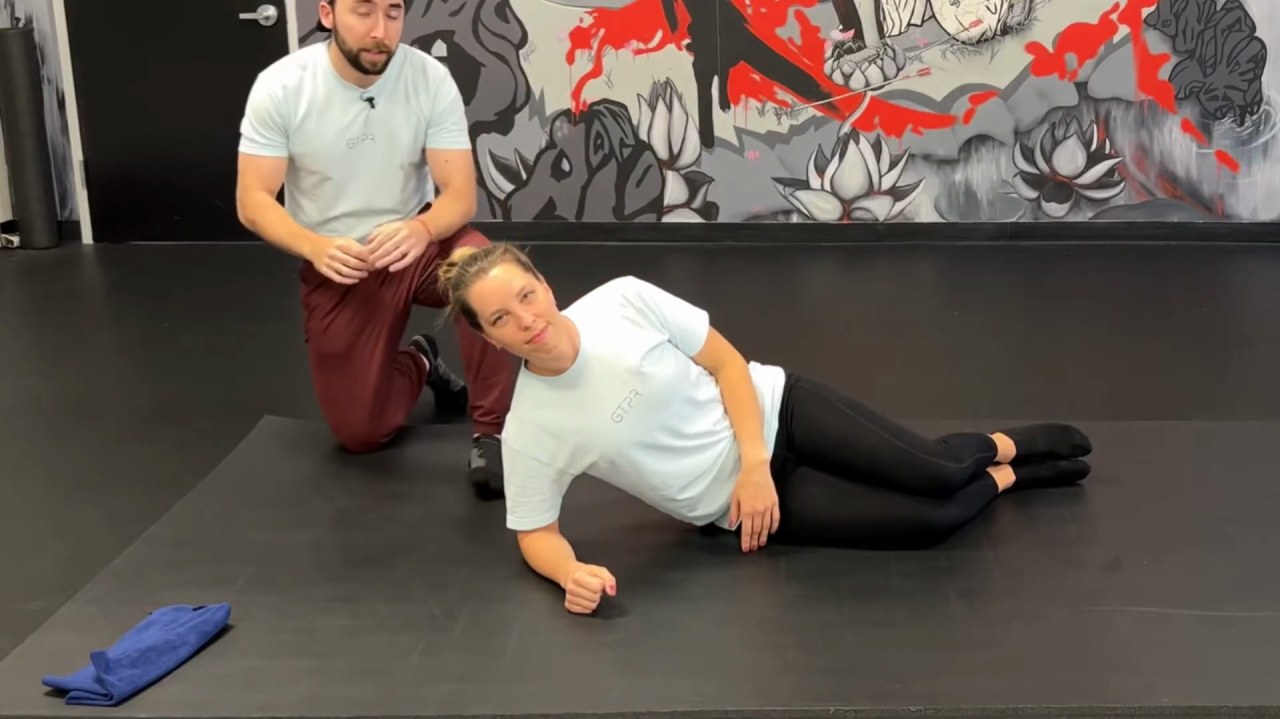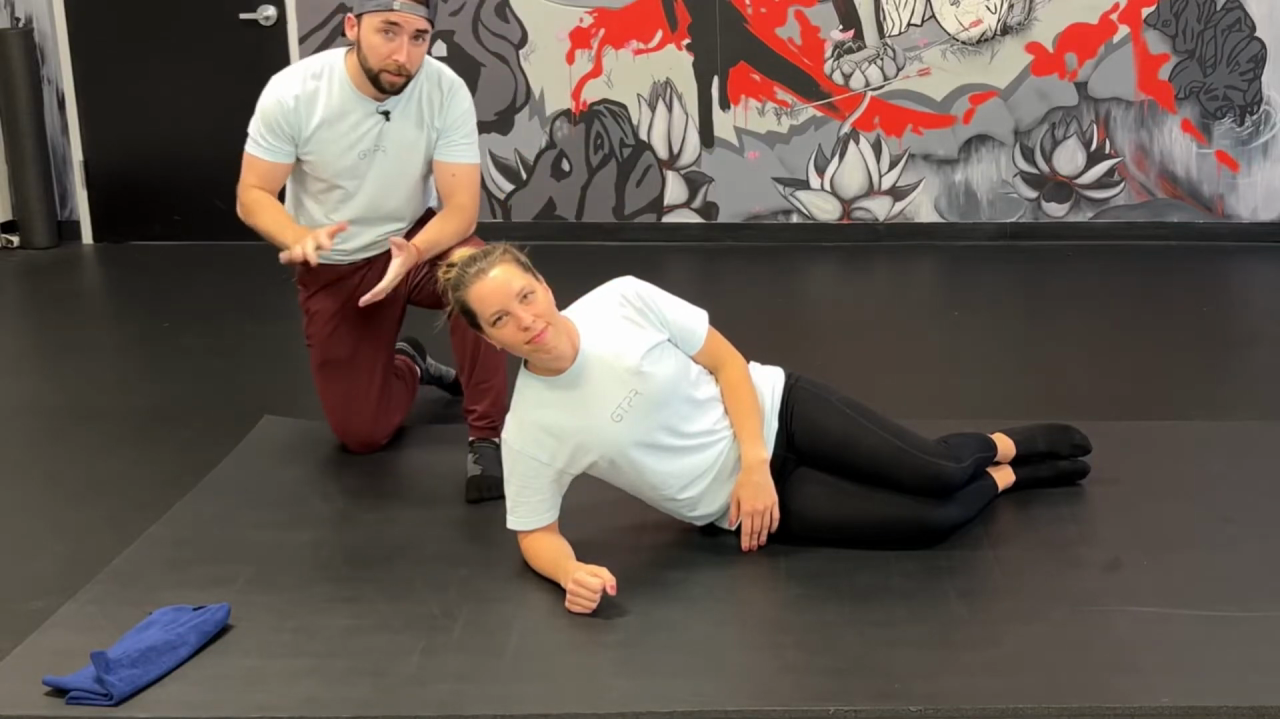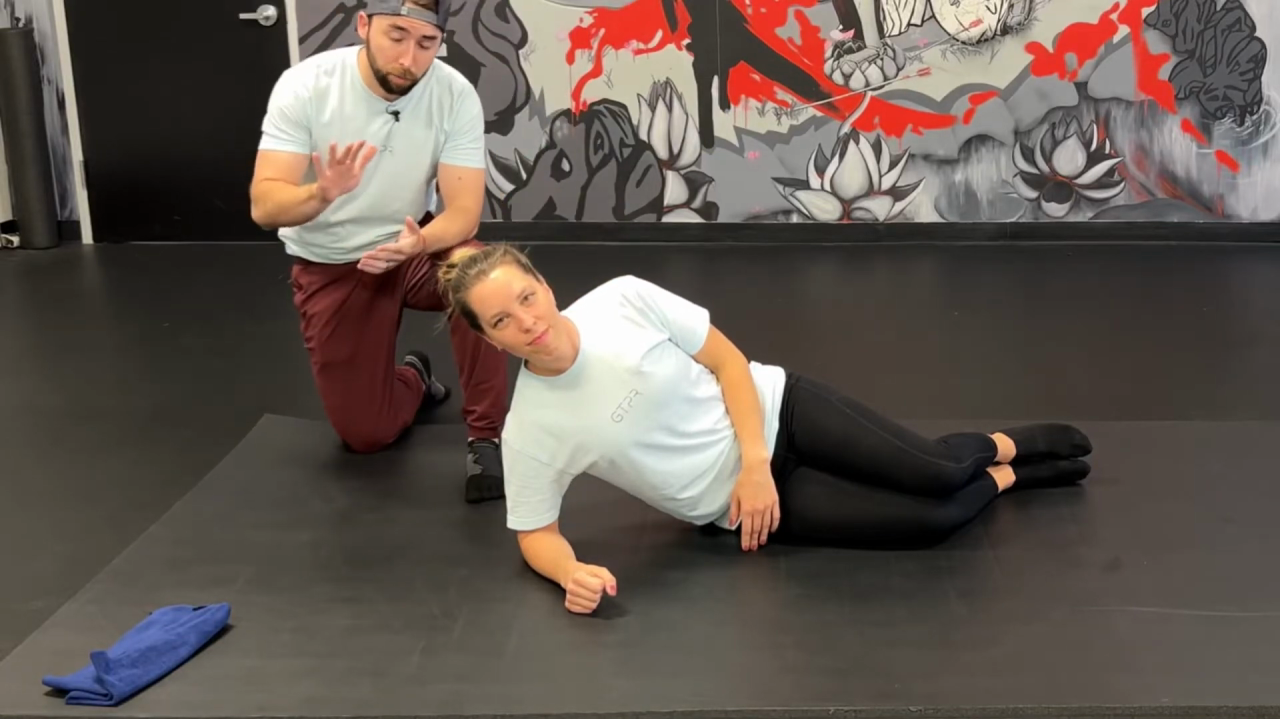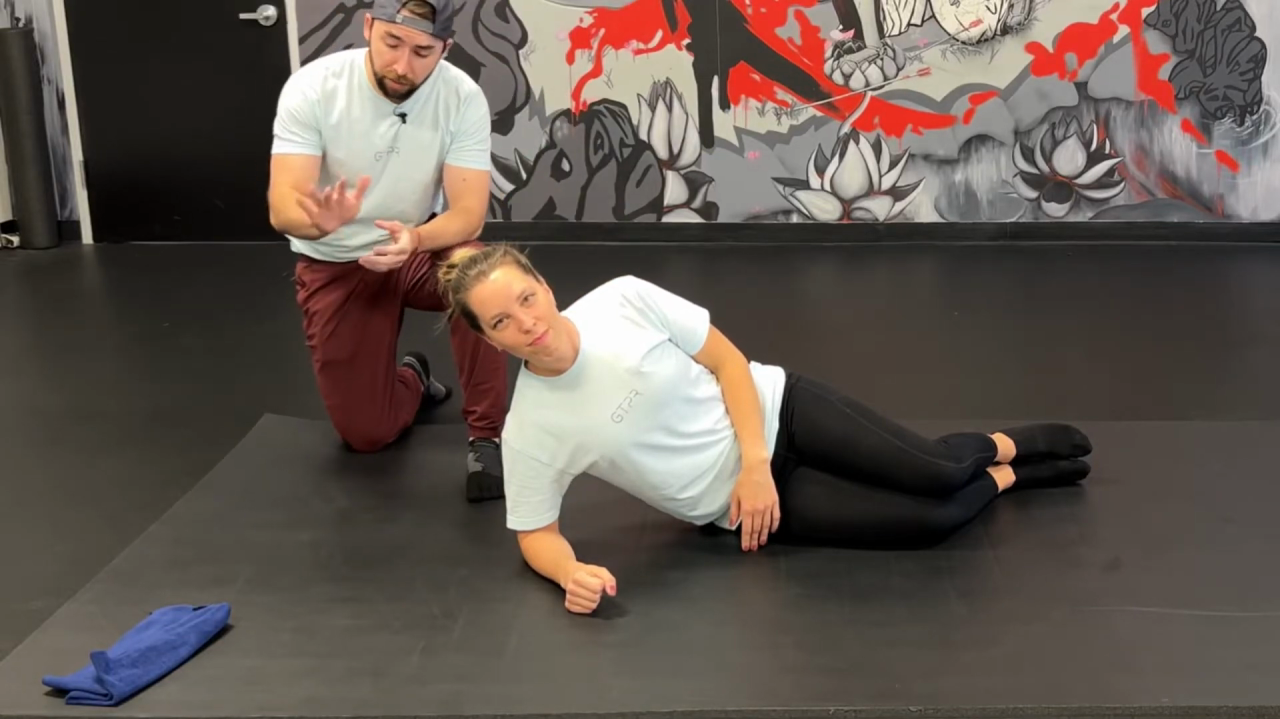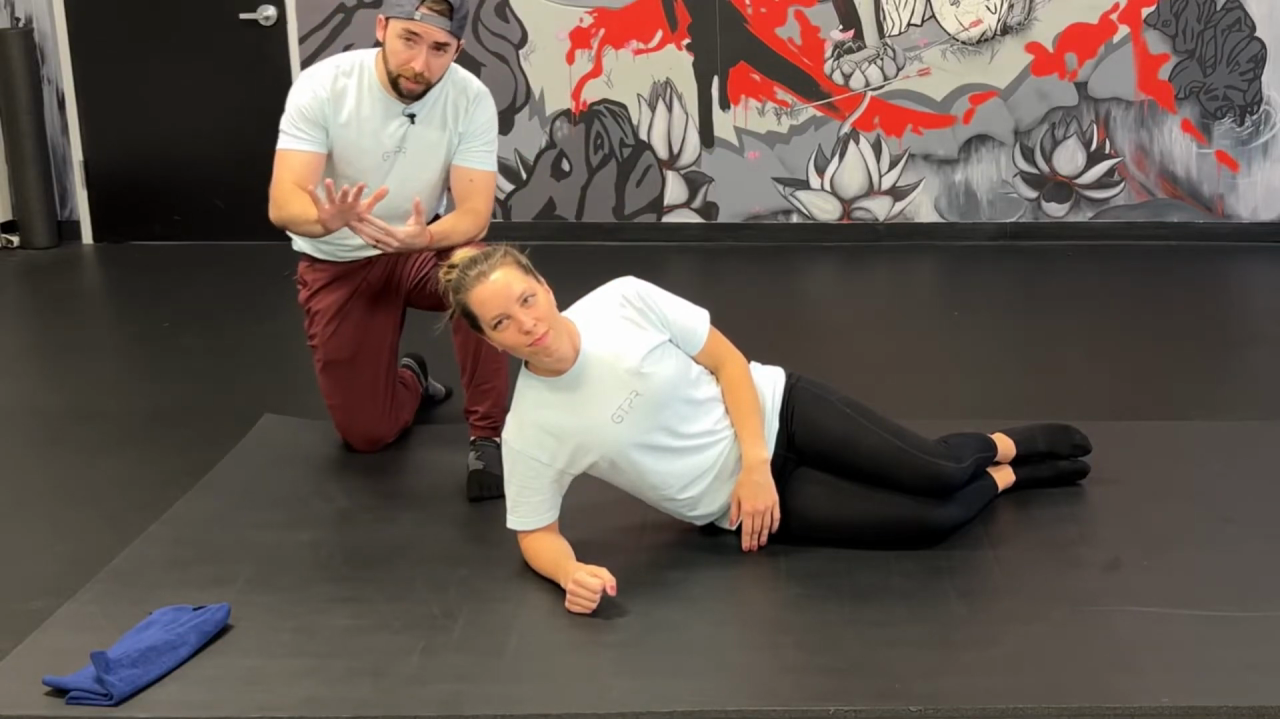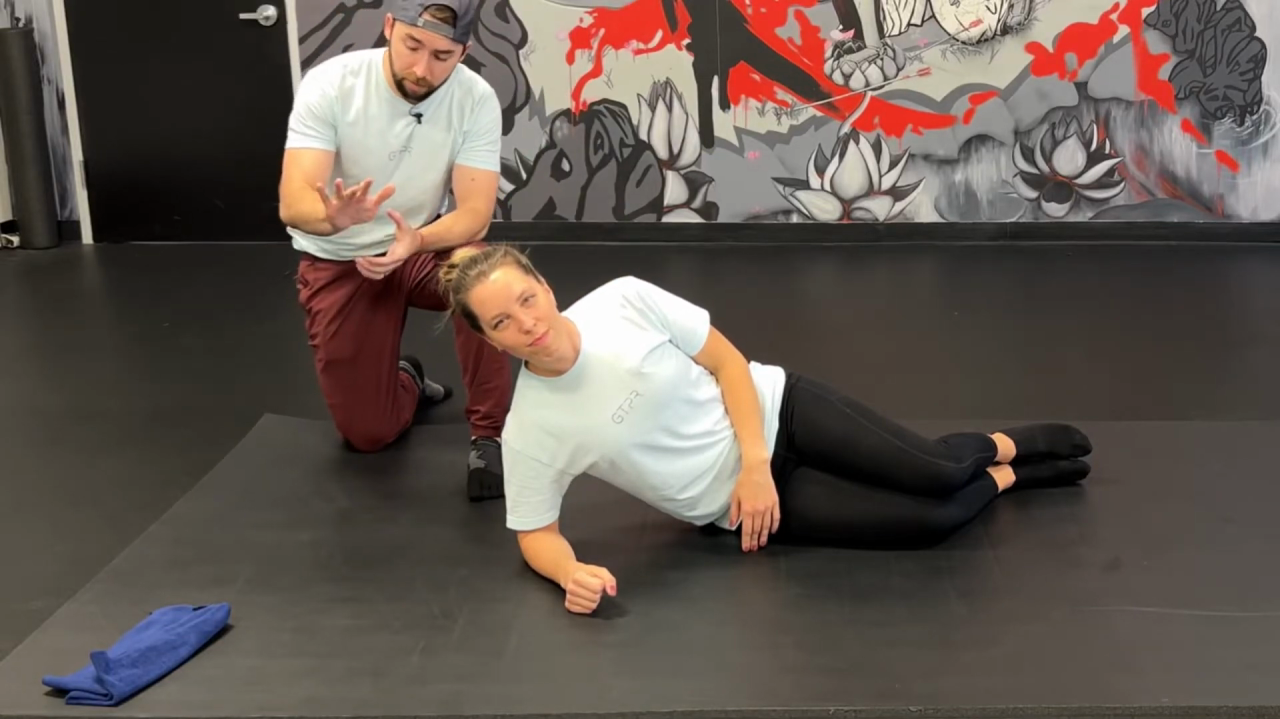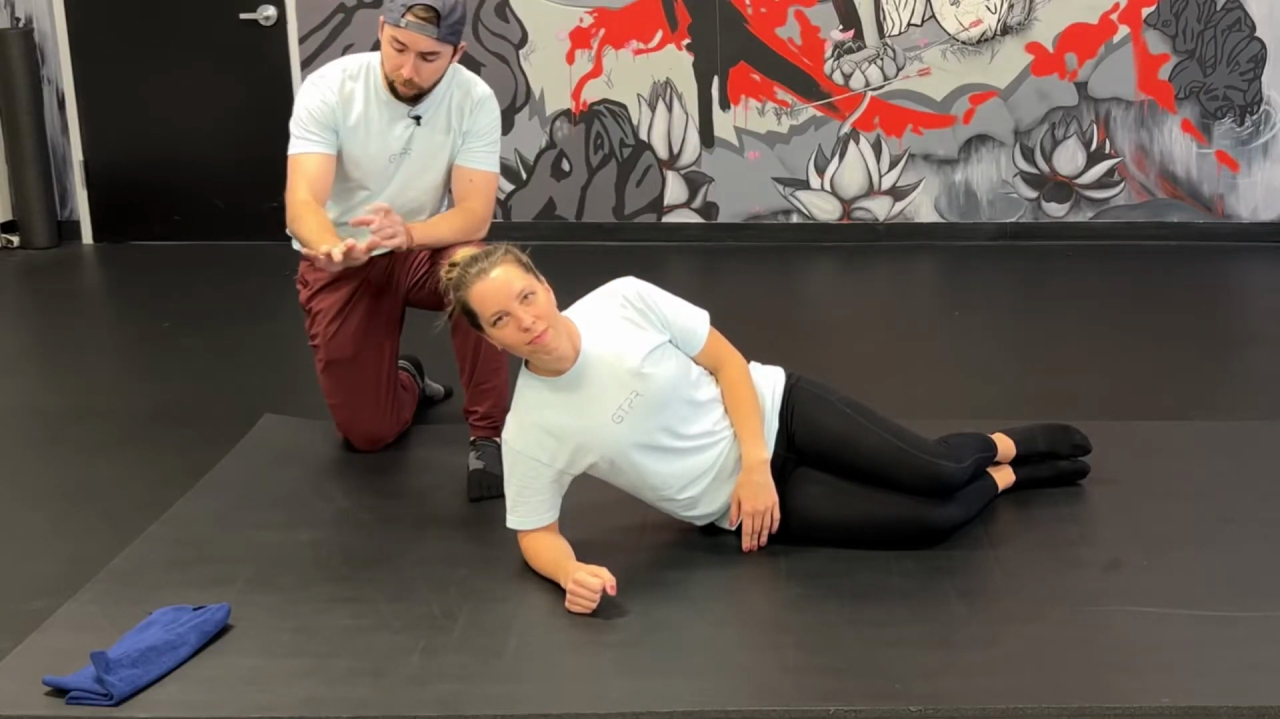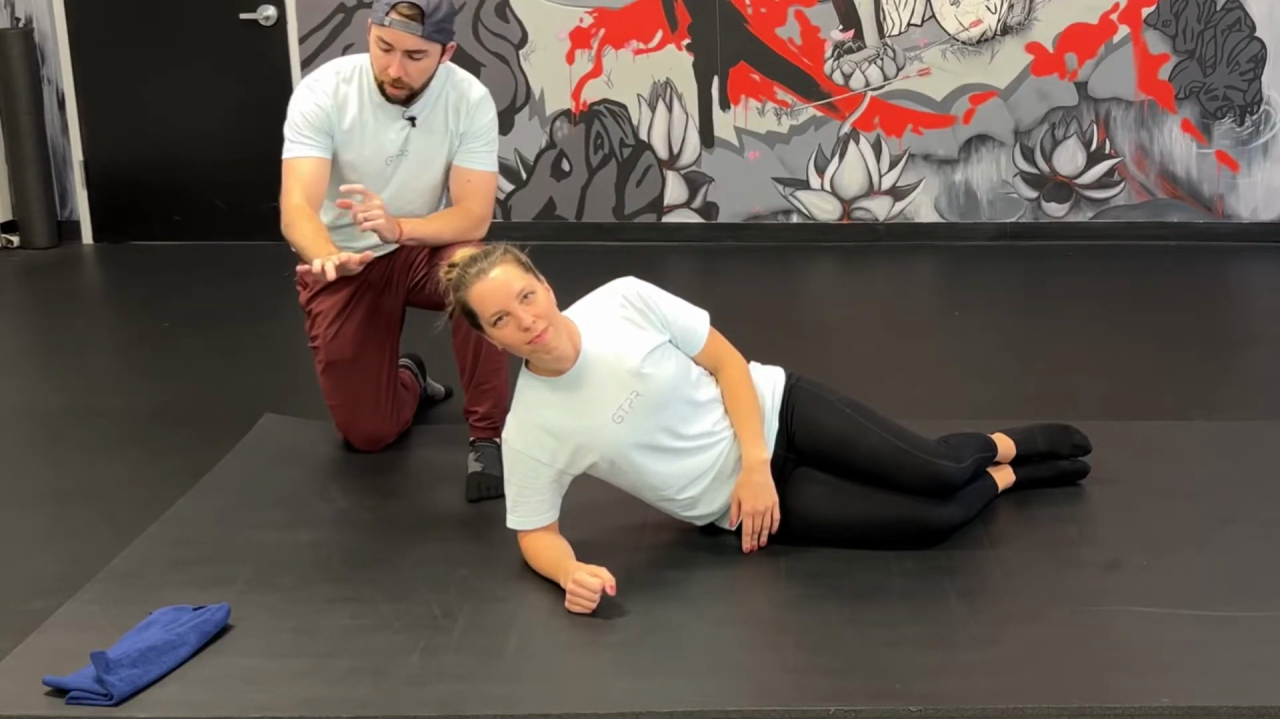
dt=0.4s
person 1, frame 1
left shoulder: (624, 298)
right shoulder: (528, 431)
left elbow: (729, 364)
right elbow: (535, 533)
left wrist: (755, 463)
right wrist: (570, 573)
left hip: (771, 410)
right hip: (728, 500)
left knee: (936, 472)
right knee: (931, 522)
left ankle: (1007, 445)
right ankle: (1005, 479)
person 1, frame 2
left shoulder: (623, 298)
right shoulder: (529, 431)
left elbow: (728, 363)
right elbow: (536, 533)
left wrist: (754, 462)
right wrist: (570, 573)
left hip: (772, 409)
right hip: (730, 497)
left knee: (935, 471)
right knee: (929, 522)
left ankle: (1007, 444)
right ankle: (1005, 478)
person 1, frame 3
left shoulder: (623, 298)
right shoulder: (528, 431)
left elbow: (729, 362)
right elbow: (535, 533)
left wrist: (754, 462)
right wrist: (570, 573)
left hip: (772, 410)
right hip: (728, 499)
left knee: (935, 472)
right knee: (930, 523)
left ankle: (1006, 444)
right ankle: (1004, 479)
person 1, frame 4
left shoulder: (624, 298)
right shoulder: (529, 431)
left elbow: (729, 361)
right elbow: (536, 533)
left wrist: (755, 462)
right wrist: (569, 573)
left hip: (773, 408)
right hip: (730, 500)
left knee: (936, 470)
right knee: (930, 522)
left ankle: (1007, 444)
right ankle: (1004, 478)
person 1, frame 5
left shoulder: (624, 298)
right shoulder: (529, 431)
left elbow: (729, 362)
right elbow: (535, 534)
left wrist: (754, 463)
right wrist: (570, 574)
left hip: (771, 410)
right hip: (727, 499)
left knee: (935, 473)
right knee: (930, 522)
left ankle: (1005, 445)
right ankle: (1003, 479)
person 1, frame 6
left shoulder: (625, 299)
right shoulder: (529, 431)
left elbow: (729, 363)
right elbow: (536, 534)
left wrist: (755, 462)
right wrist: (570, 573)
left hip: (772, 409)
right hip: (730, 498)
left knee: (936, 472)
right knee: (930, 523)
left ankle: (1007, 444)
right ankle: (1005, 479)
person 1, frame 7
left shoulder: (624, 298)
right shoulder: (528, 430)
left elbow: (729, 362)
right elbow: (535, 533)
left wrist: (754, 462)
right wrist: (570, 572)
left hip: (772, 409)
right hip: (726, 497)
left knee: (935, 473)
right knee: (930, 522)
left ankle: (1006, 444)
right ankle: (1005, 479)
person 1, frame 8
left shoulder: (624, 298)
right shoulder: (528, 431)
left elbow: (728, 363)
right elbow: (536, 533)
left wrist: (754, 463)
right wrist: (570, 573)
left hip: (771, 409)
right hip: (728, 500)
left knee: (936, 474)
right knee: (930, 523)
left ankle: (1006, 444)
right ankle: (1005, 479)
person 2, frame 1
left shoulder: (431, 80)
right shoulder: (279, 87)
left elbow: (460, 192)
right elbow: (252, 200)
left wrist: (416, 228)
right wrist: (317, 247)
left hip: (415, 239)
right hip: (337, 267)
right knee: (360, 434)
left ankle: (490, 433)
right ankle: (418, 365)
person 2, frame 2
left shoulder: (447, 91)
right shoulder: (291, 92)
left elbow: (462, 207)
right elbow: (251, 198)
left wrist: (413, 254)
right wrist: (296, 234)
left hip: (414, 240)
right hip: (332, 268)
right knee: (362, 435)
left ankle: (487, 437)
right ankle: (405, 365)
person 2, frame 3
left shoulder: (456, 95)
right shoulder: (304, 86)
left elbow: (464, 211)
right elbow: (264, 203)
left wrist: (418, 243)
right wrist: (321, 191)
left hip: (412, 242)
right hip: (329, 268)
right knee: (366, 435)
left ankle: (486, 436)
right ankle: (413, 380)
person 2, frame 4
left shoulder: (463, 98)
right shoulder: (312, 87)
left elbow: (468, 213)
right elbow: (281, 206)
left wrist: (414, 241)
right wrist: (320, 219)
left hip: (419, 246)
right hip: (333, 265)
right knee: (366, 434)
left ankle: (487, 436)
right ankle: (413, 380)
person 2, frame 5
left shoulder: (472, 100)
right shoulder: (321, 87)
left elbow: (475, 214)
right elbow: (282, 202)
left wrist: (424, 238)
right wrist: (327, 217)
left hip: (421, 247)
right hip: (337, 265)
right knee: (367, 433)
left ankle: (488, 435)
right ankle: (410, 380)
person 2, frame 6
left shoulder: (477, 99)
right shoulder: (328, 84)
left elbow: (476, 214)
right elbow: (293, 201)
left wrist: (415, 241)
right wrist: (338, 213)
left hip: (425, 247)
right hip: (337, 263)
right knee: (367, 433)
left ankle: (489, 433)
right ankle: (408, 382)
person 2, frame 7
left shoulder: (475, 100)
right shoulder: (327, 89)
left elbow: (475, 216)
right elbow: (302, 203)
left wrist: (406, 232)
right wrist: (333, 248)
left hip: (421, 248)
right hip: (341, 266)
right knee: (367, 433)
left ankle: (487, 434)
right ankle: (407, 381)
person 2, frame 8
left shoulder: (470, 100)
right shoulder: (321, 92)
left elbow: (474, 216)
right elbow: (296, 207)
left wrist: (397, 227)
right wrist: (327, 257)
left hip: (420, 248)
right hip: (341, 263)
right knee: (367, 434)
left ankle: (487, 435)
right ankle: (408, 380)
